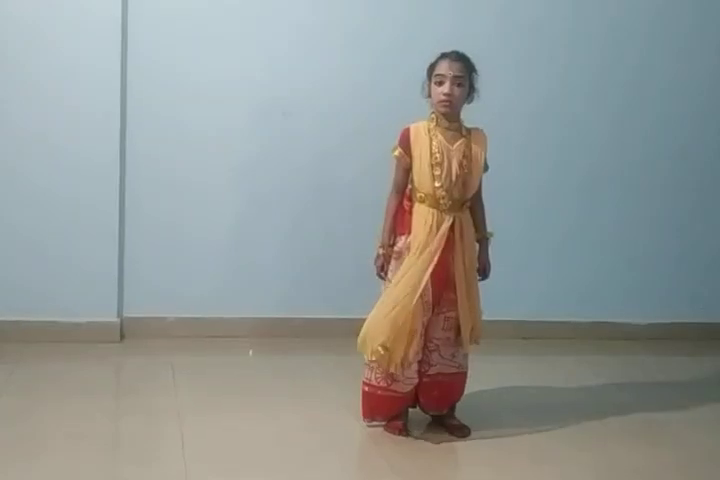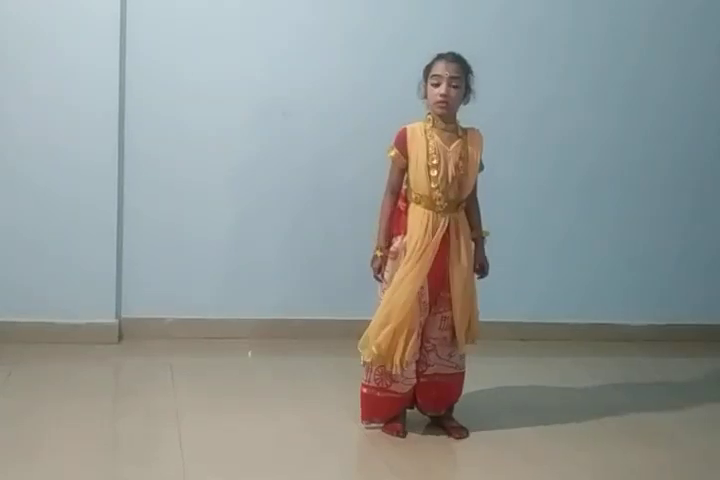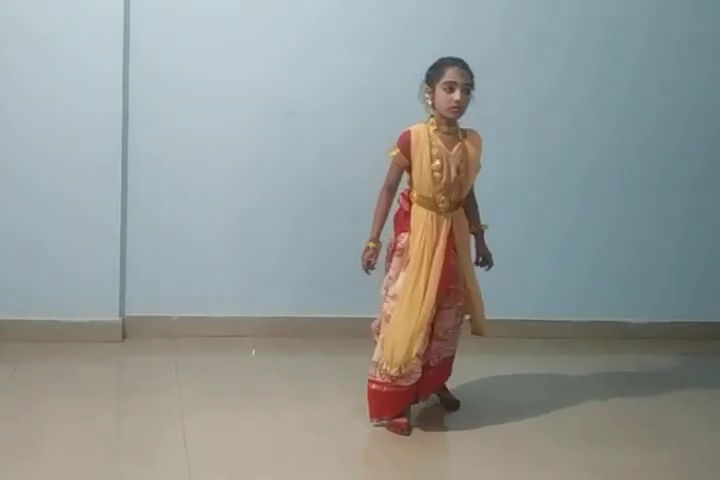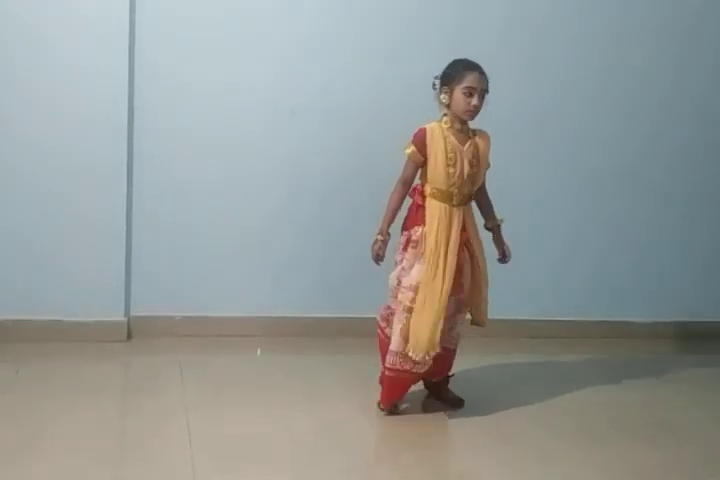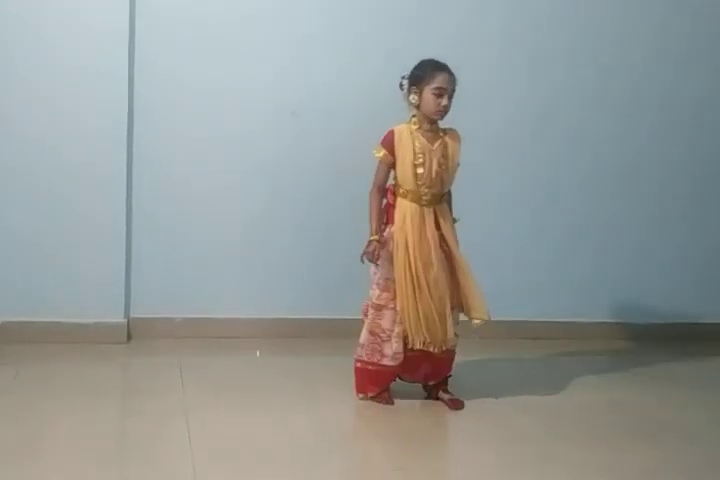
dt=0.4s
person 1, frame 1
left shoulder: (476, 141)
right shoulder: (412, 135)
left elbow: (475, 198)
right elbow: (397, 192)
left wrist: (483, 247)
right wrist: (385, 244)
left hip: (456, 240)
right hip: (415, 237)
left knee: (450, 327)
right knee: (405, 321)
left ankle: (442, 406)
right ankle: (395, 405)
person 1, frame 2
left shoulder: (472, 141)
right shoulder: (408, 136)
left elbow: (470, 197)
right elbow: (391, 193)
left wrist: (479, 246)
right wrist: (381, 247)
left hip: (453, 241)
right hip: (412, 238)
left knee: (447, 328)
right knee: (403, 322)
left ankle: (440, 408)
right ankle: (392, 408)
person 1, frame 3
left shoulder: (472, 142)
right shoulder: (412, 138)
right elbow: (389, 189)
left wrist: (479, 238)
right wrist: (374, 240)
left hip: (453, 236)
right hip: (415, 235)
left knee: (448, 318)
right knee: (405, 318)
left ankle: (434, 383)
right ankle: (395, 405)
person 1, frame 4
left shoulder: (481, 141)
right shoulder: (427, 136)
right elbow: (403, 184)
left wrist: (497, 232)
right wrist: (383, 231)
left hip: (461, 229)
right hip: (426, 227)
left knee: (451, 309)
right knee: (413, 305)
left ankle: (436, 379)
right ankle: (394, 387)
person 1, frame 5
left shoulder: (451, 140)
right shoulder: (396, 137)
right elbow: (377, 188)
left wrist: (449, 230)
right wrist: (375, 236)
left hip: (437, 227)
right hip: (402, 226)
left knee: (443, 304)
right knee: (391, 302)
left ankle: (435, 381)
right ankle: (376, 381)
